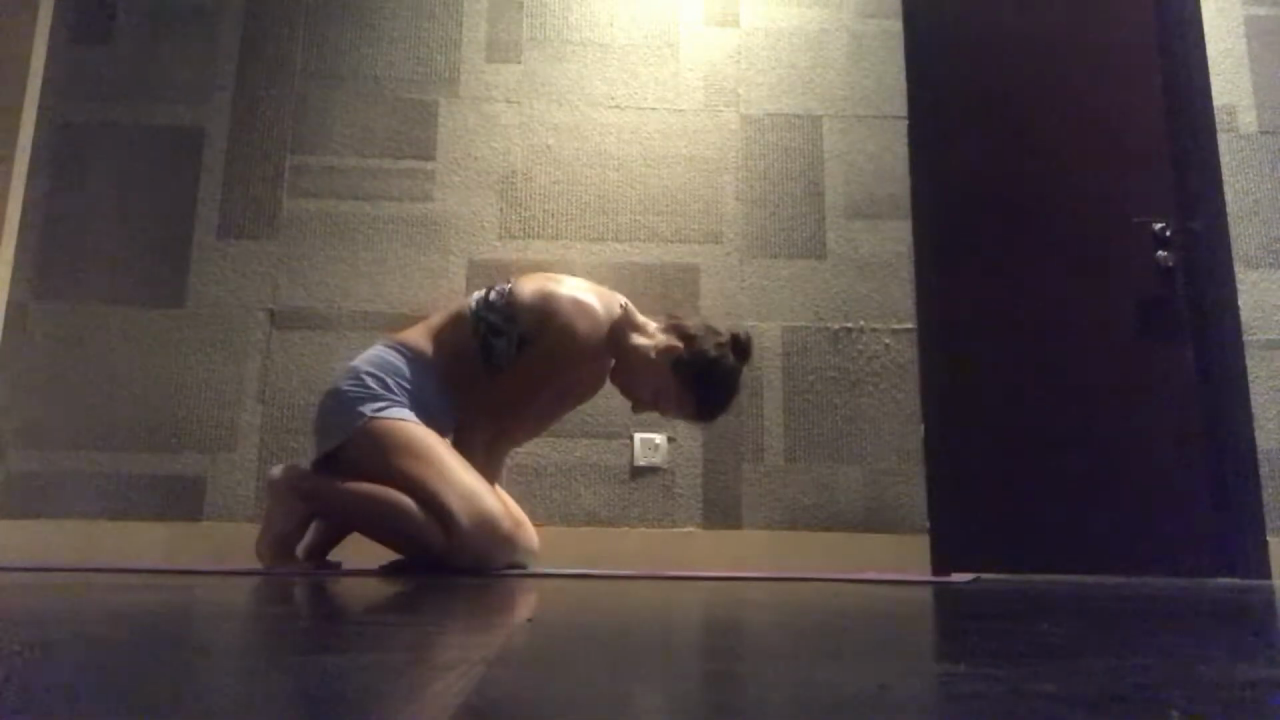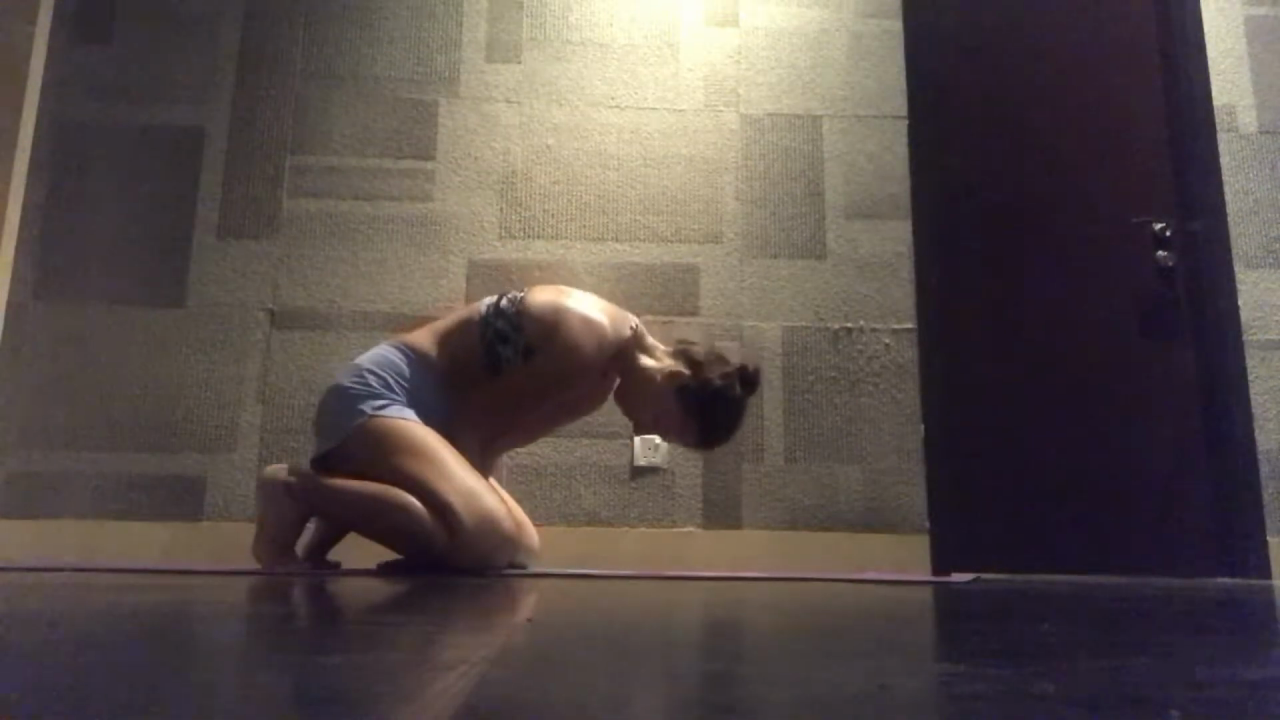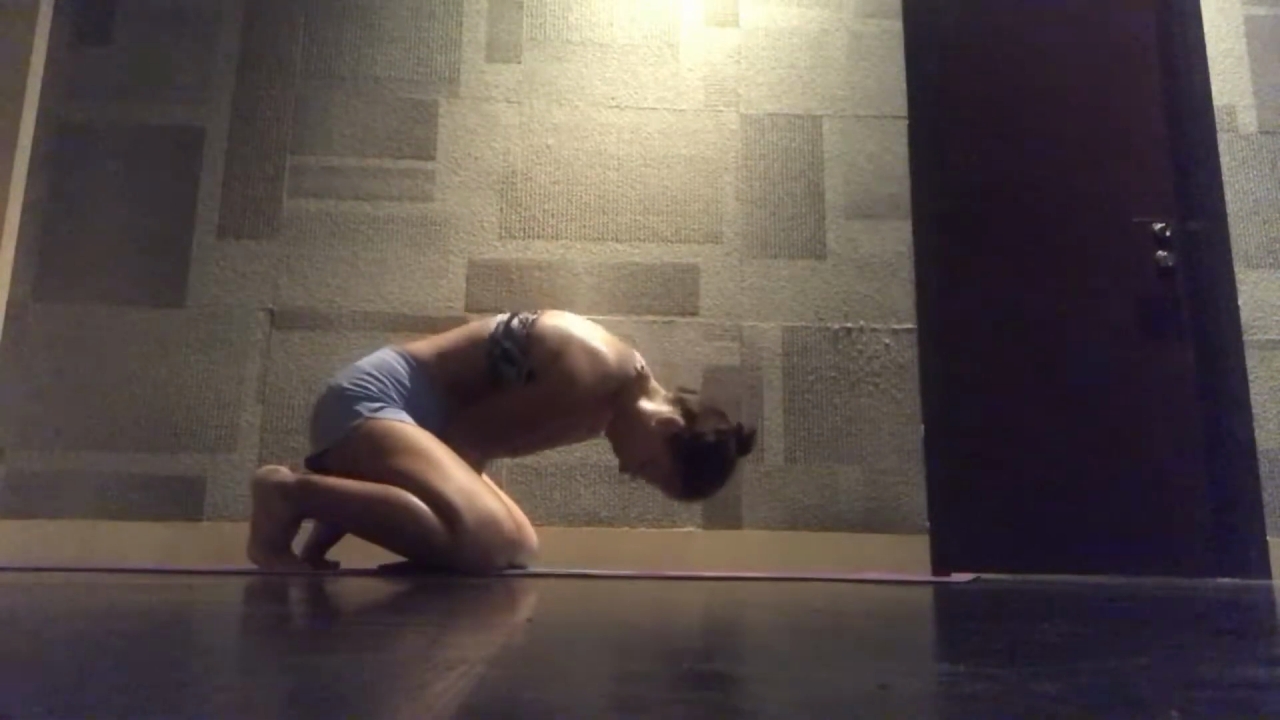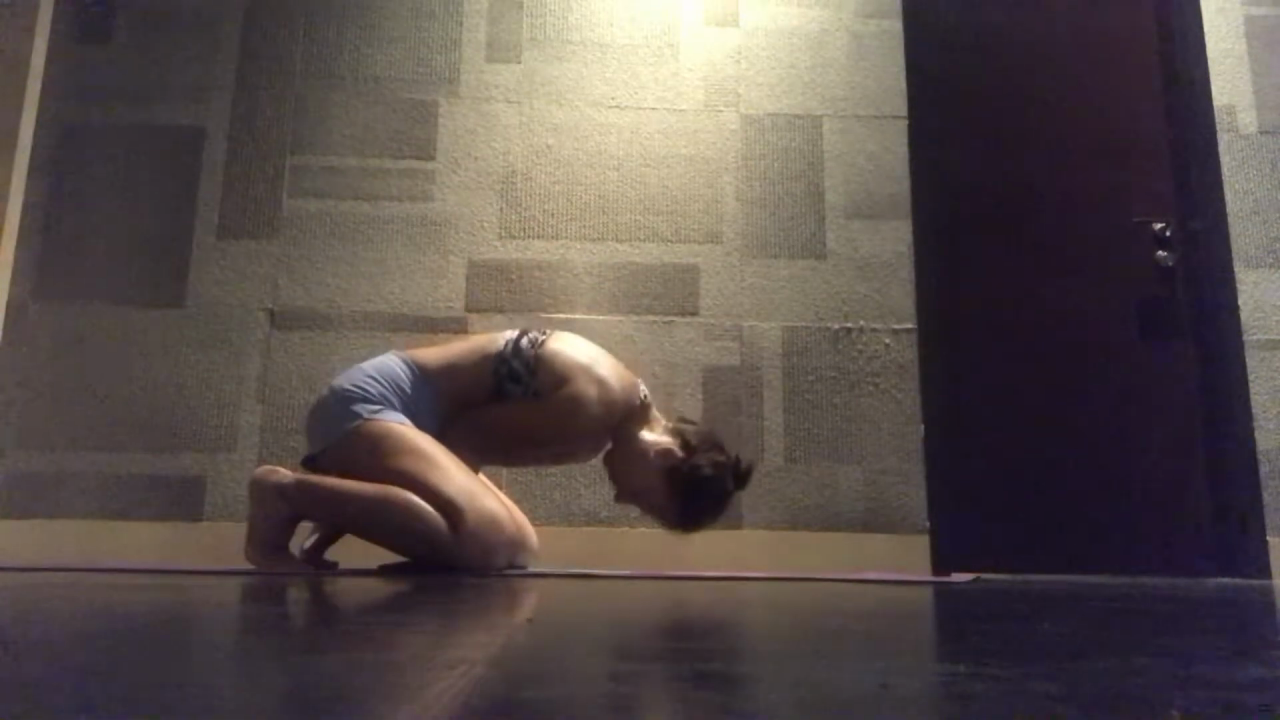
dt=0.5s
person 1, frame 1
left shoulder: (596, 367)
right shoulder: (584, 323)
left elbow: (496, 437)
right elbow: (478, 425)
right wrist: (470, 504)
left hip: (413, 411)
right hip: (375, 395)
left knee: (519, 545)
right knee: (488, 541)
left ankle: (335, 511)
right ankle: (304, 491)
person 1, frame 2
left shoulder: (602, 376)
right shoulder: (590, 340)
left elbow: (489, 437)
right elbow: (473, 424)
left hip: (416, 410)
right hip: (375, 396)
left knee: (520, 546)
right knee: (486, 540)
left ankle: (328, 514)
right ankle: (297, 490)
person 1, frame 3
left shoulder: (603, 402)
right shoulder: (595, 373)
left elbow: (474, 438)
right elbow: (468, 434)
left hip: (401, 411)
right hip: (369, 399)
left knee: (516, 546)
right knee: (483, 539)
left ankle: (324, 509)
right ankle: (291, 492)
person 1, frame 4
left shoulder: (608, 416)
right shoulder: (598, 403)
left elbow: (468, 437)
right elbow: (467, 437)
left hip: (394, 412)
right hip: (368, 402)
left knee: (517, 547)
right knee: (483, 538)
left ankle: (321, 516)
right ankle: (287, 492)
